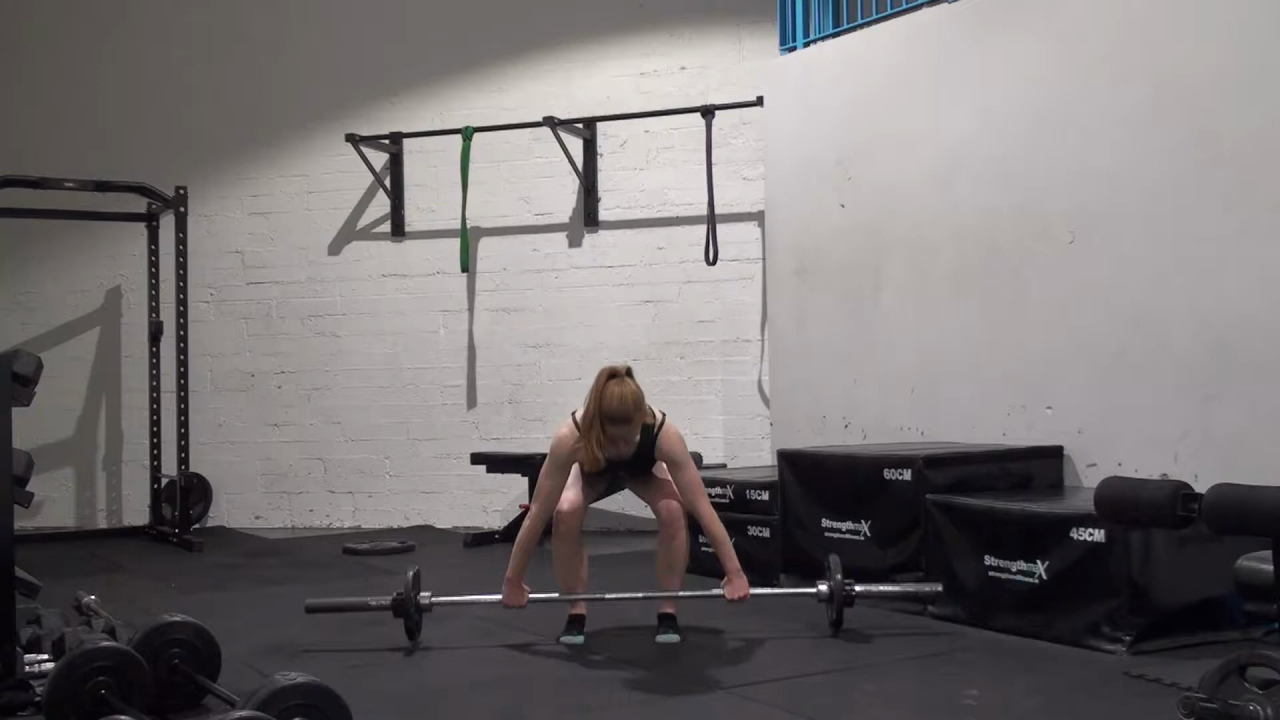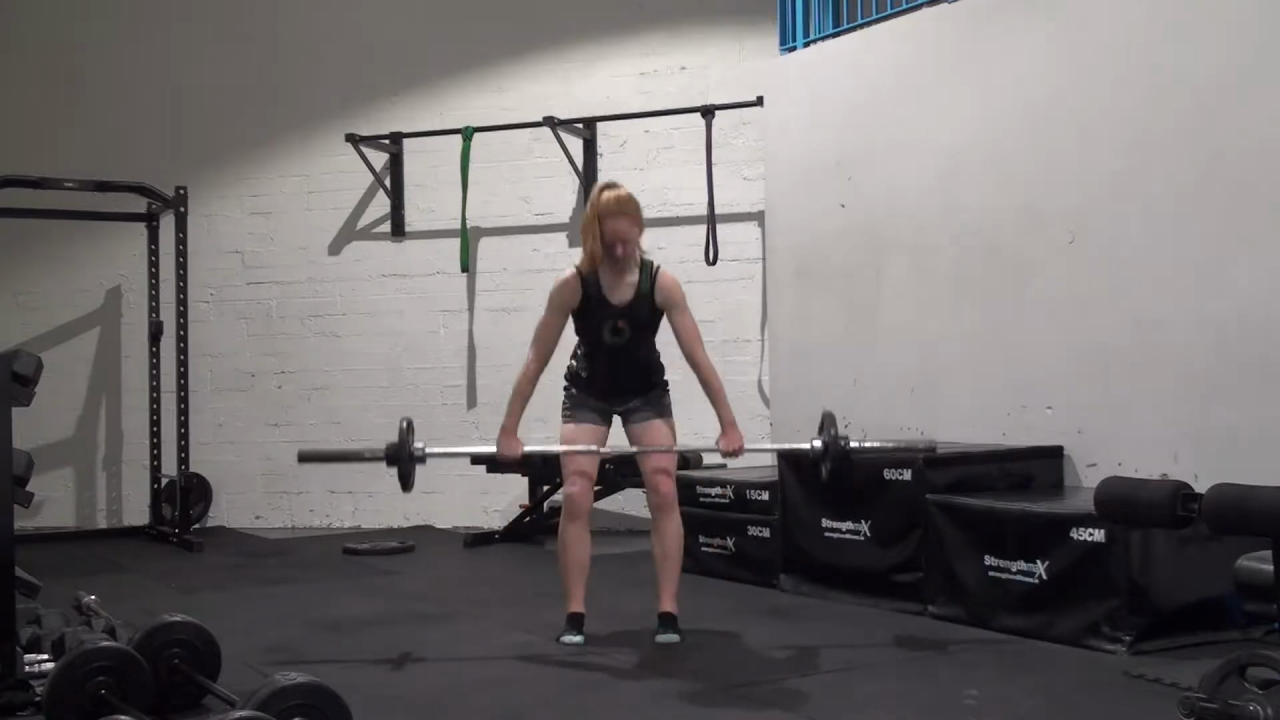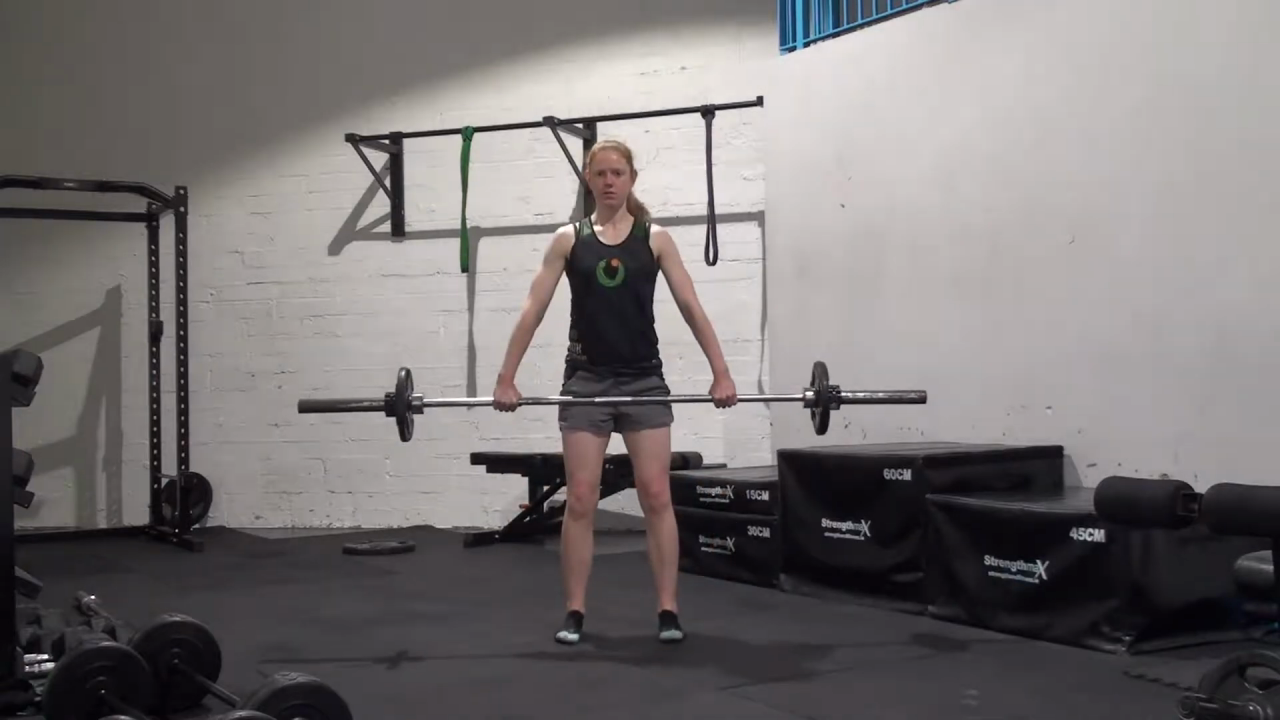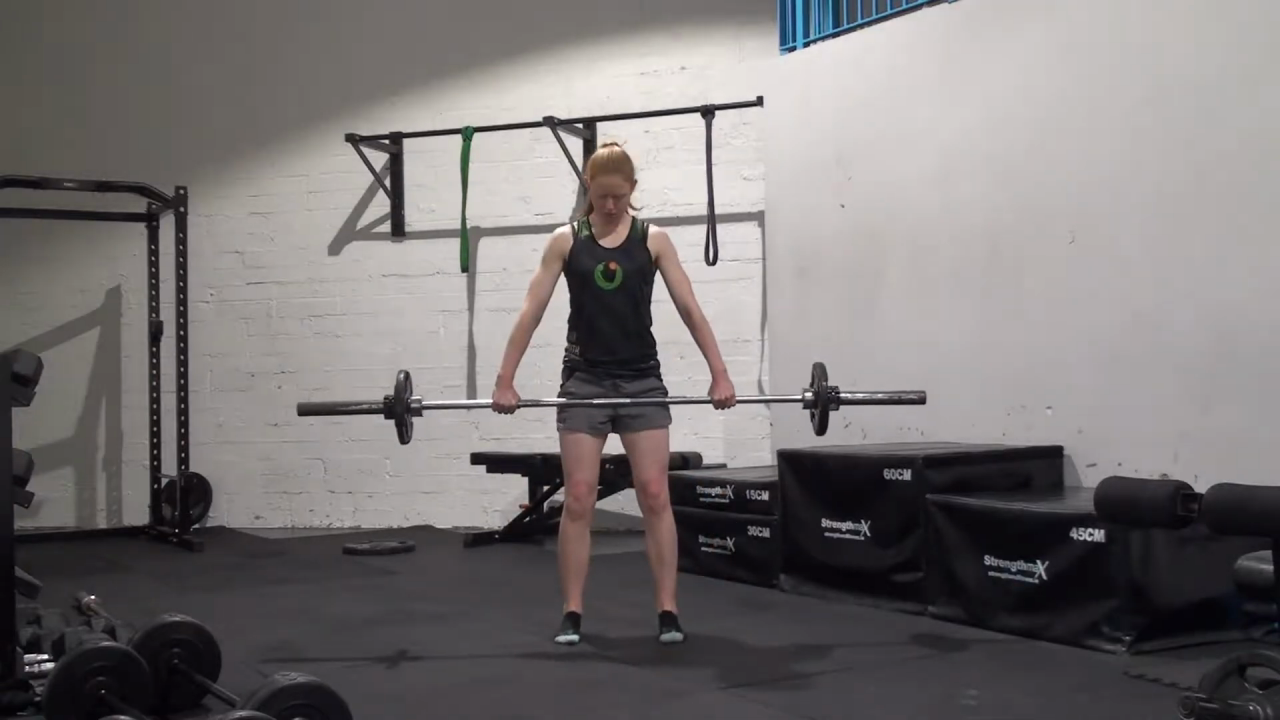
dt=0.7s
person 1, frame 1
left shoulder: (664, 435)
right shoulder: (570, 438)
left elbow: (702, 508)
right elbow: (538, 513)
left wrist: (734, 573)
right wrist: (513, 580)
left hip: (644, 468)
right hip: (591, 467)
left knee: (672, 512)
right knee: (566, 514)
left ankle: (667, 613)
right ankle: (576, 614)
person 1, frame 2
left shoulder: (662, 283)
right shoulder: (572, 285)
left elbow: (698, 357)
right elbow: (536, 359)
left wrist: (729, 425)
right wrist: (509, 429)
left hip: (646, 393)
right hip: (587, 395)
left knee: (664, 495)
right knee: (576, 498)
left ankle: (668, 613)
right ankle: (574, 615)
person 1, frame 3
left shoulder: (655, 238)
right shoulder: (568, 239)
left elbow: (691, 308)
right elbow: (533, 310)
left wrist: (721, 373)
right wrist: (506, 377)
left hip: (643, 379)
right hip: (586, 379)
left knee: (656, 496)
right knee: (580, 499)
left ankle: (668, 610)
right ankle: (574, 612)
person 1, frame 4
left shoulder: (654, 239)
right shoulder: (566, 240)
left elbow: (690, 309)
right elbow: (531, 312)
left wrist: (720, 373)
right wrist: (504, 379)
left hip: (641, 379)
right hip: (584, 380)
left knee: (655, 496)
right knee: (578, 499)
left ankle: (668, 611)
right ankle: (572, 613)
